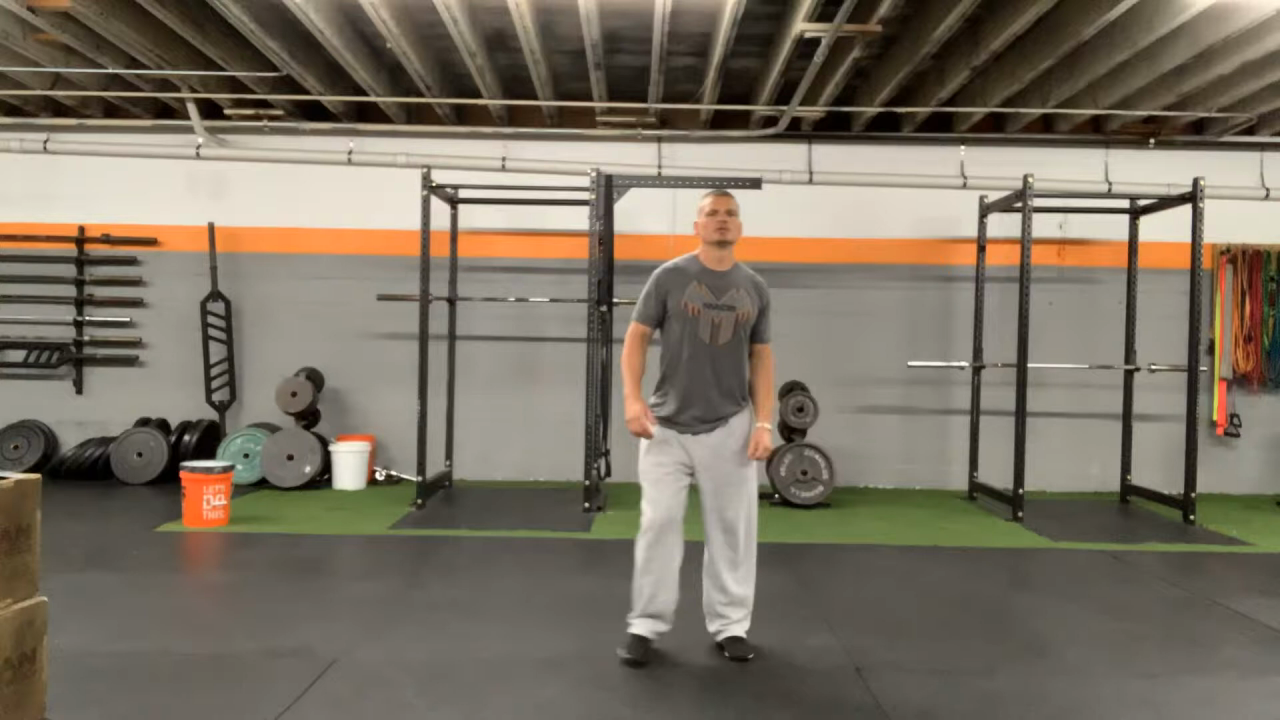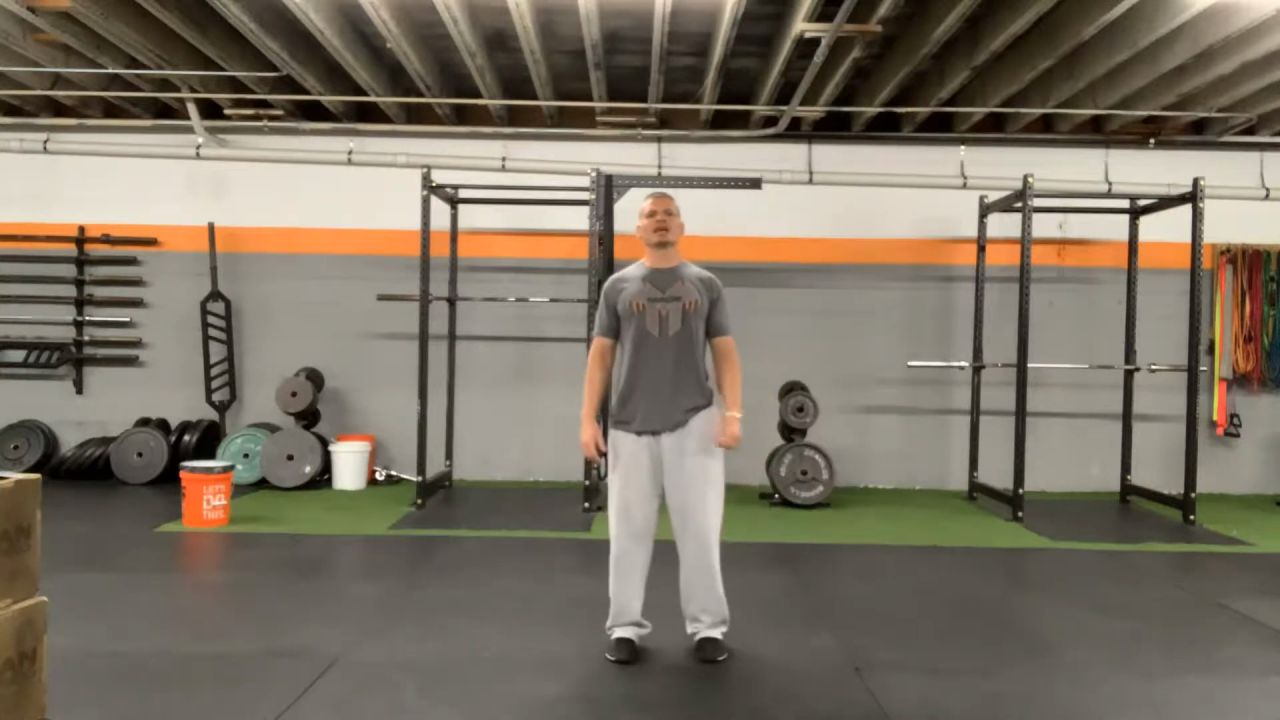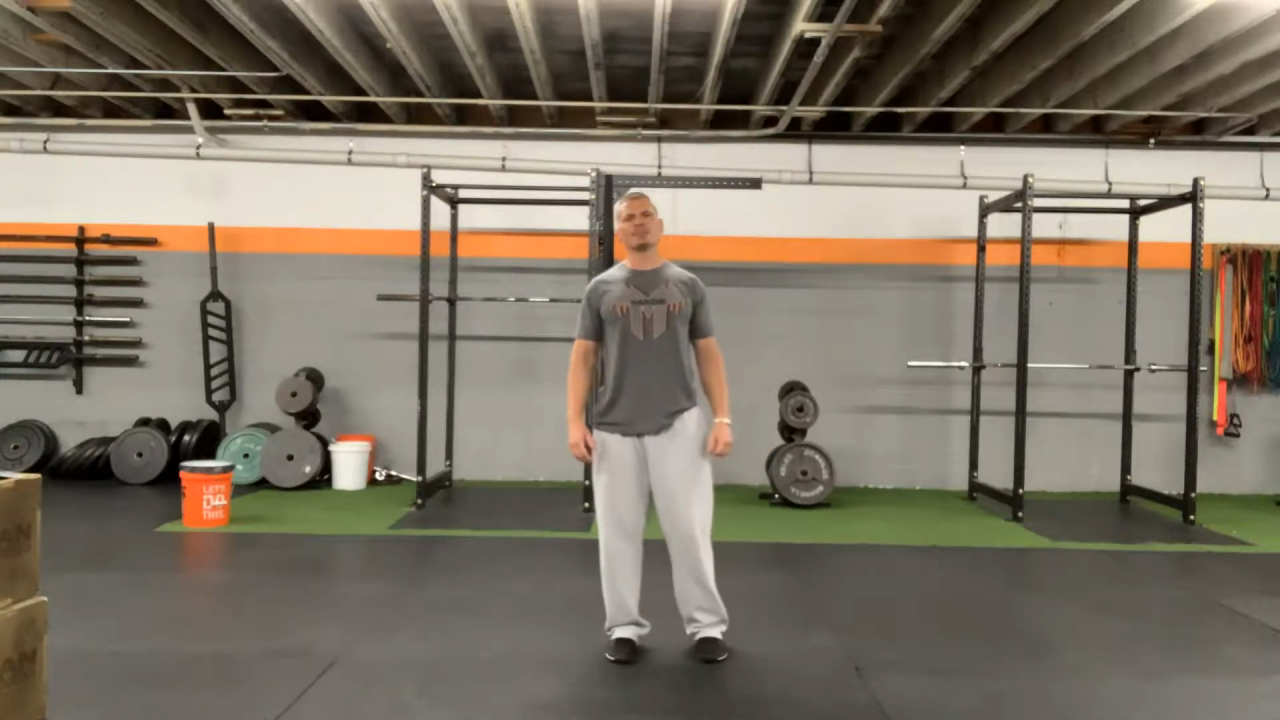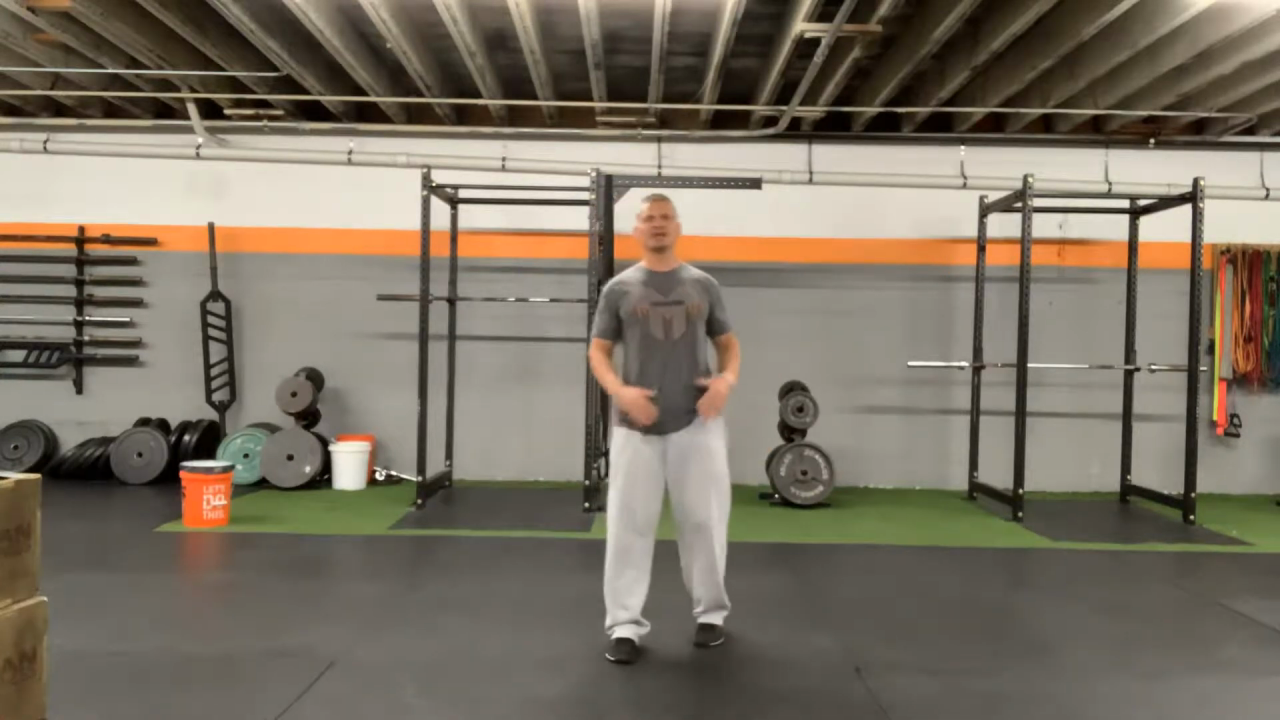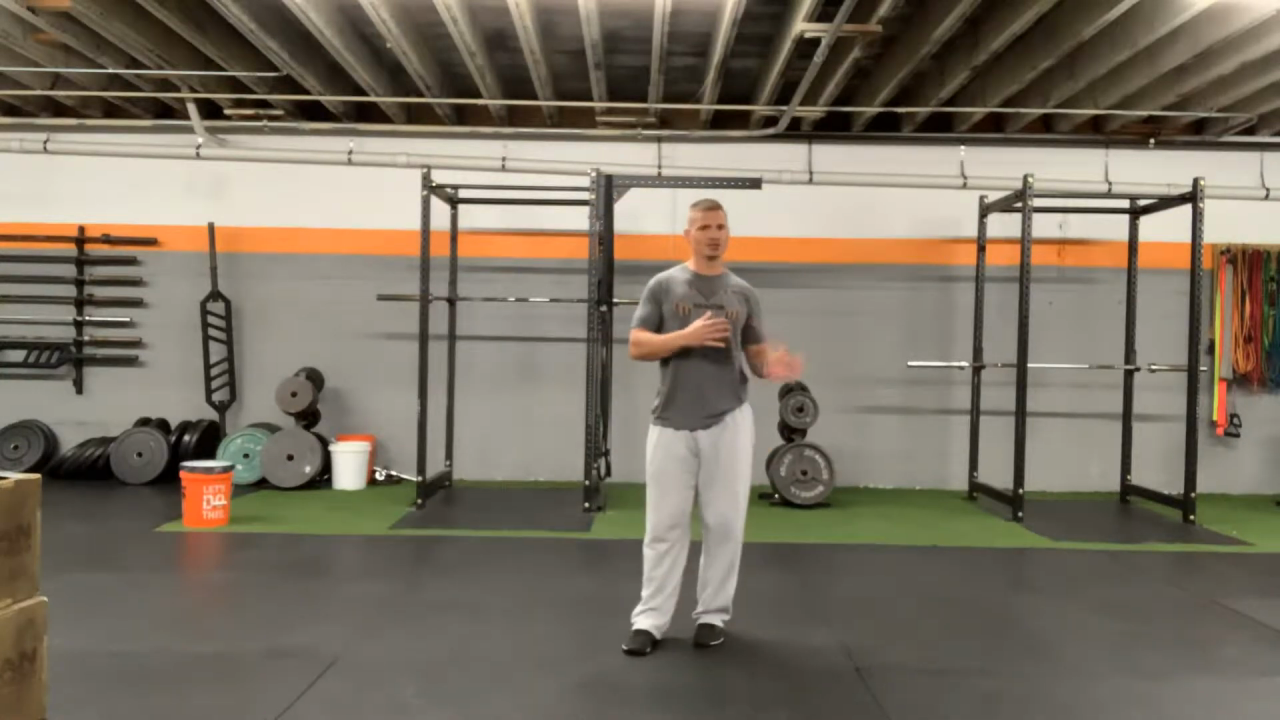
dt=1s
person 1, frame 1
left shoulder: (755, 288)
right shoulder: (669, 277)
left elbow: (761, 359)
right elbow: (636, 339)
left wrist: (763, 423)
right wrist: (632, 398)
left hip: (729, 426)
right hip: (667, 425)
left knee: (732, 528)
right knee: (659, 523)
left ankle: (730, 624)
right ankle: (644, 625)
person 1, frame 2
left shoulder: (706, 284)
right shoulder: (618, 285)
left elbow: (725, 353)
right elbow: (600, 355)
left wrist: (732, 412)
right wrist: (588, 419)
left hip: (694, 425)
right hip: (630, 428)
left knee: (699, 530)
right knee: (629, 531)
left ankle: (708, 626)
right ankle: (625, 626)
person 1, frame 3
left shoulder: (688, 285)
right shoulder: (601, 288)
left elbow: (708, 355)
right elbow: (583, 357)
left wrist: (722, 418)
right wrist: (575, 421)
left hip: (679, 424)
right hip: (614, 429)
left knee: (689, 529)
right knee: (619, 531)
left ankle: (706, 625)
right ankle: (624, 626)
person 1, frame 4
left shoulder: (704, 285)
right shoulder: (619, 288)
left elbow: (729, 345)
right elbow: (598, 352)
left wrist: (727, 378)
right wrist: (619, 391)
left hip: (698, 423)
right hip: (637, 426)
left knee: (703, 524)
right knee: (628, 527)
left ankle: (710, 613)
right ankle: (624, 625)
person 1, frame 5
left shoulder: (743, 293)
right shoulder: (662, 285)
left elbow: (757, 352)
right elbow: (637, 345)
left wrist: (773, 365)
right wrist: (687, 337)
left hip: (729, 421)
right hip: (672, 423)
left knee: (724, 523)
right knee: (665, 525)
left ankle: (713, 614)
right ankle: (650, 619)
